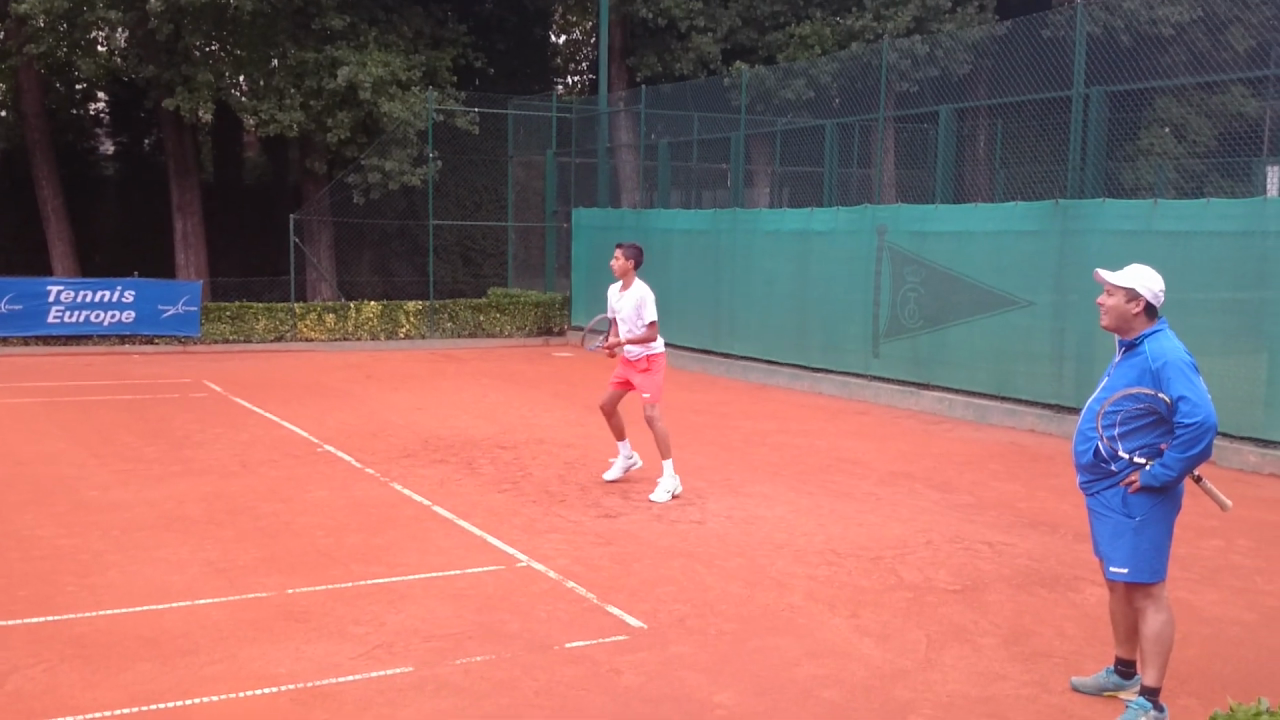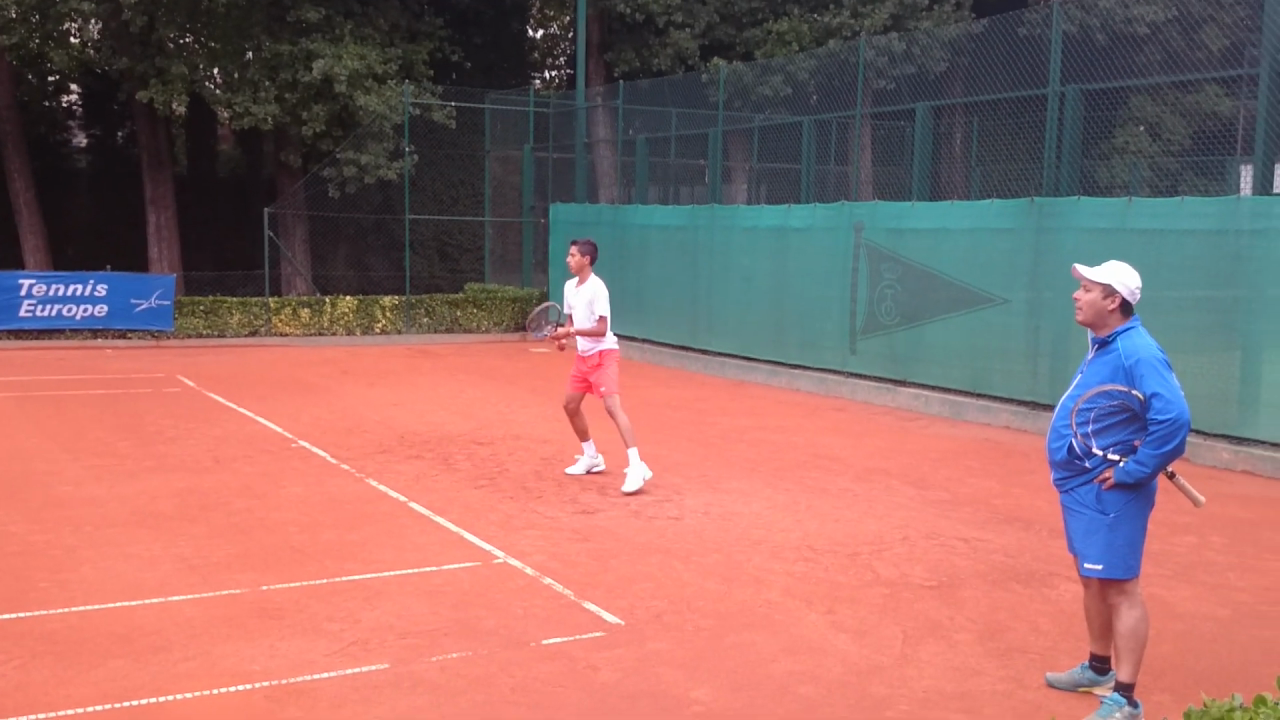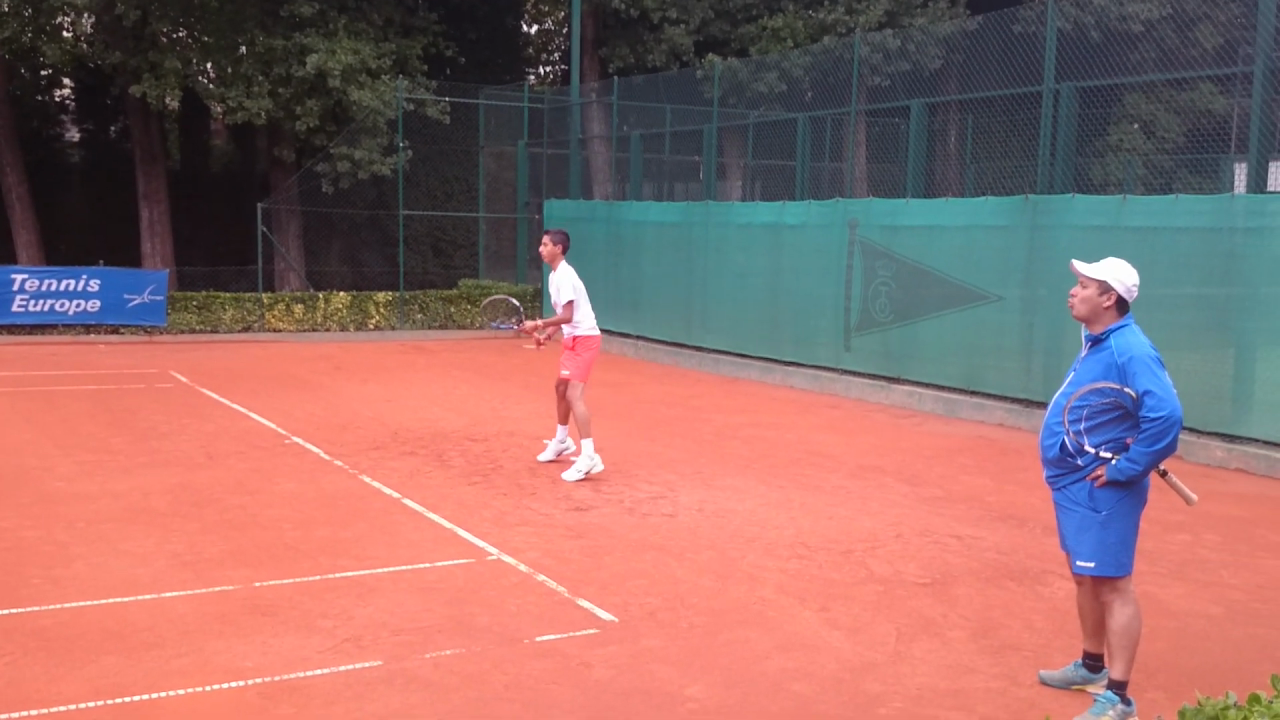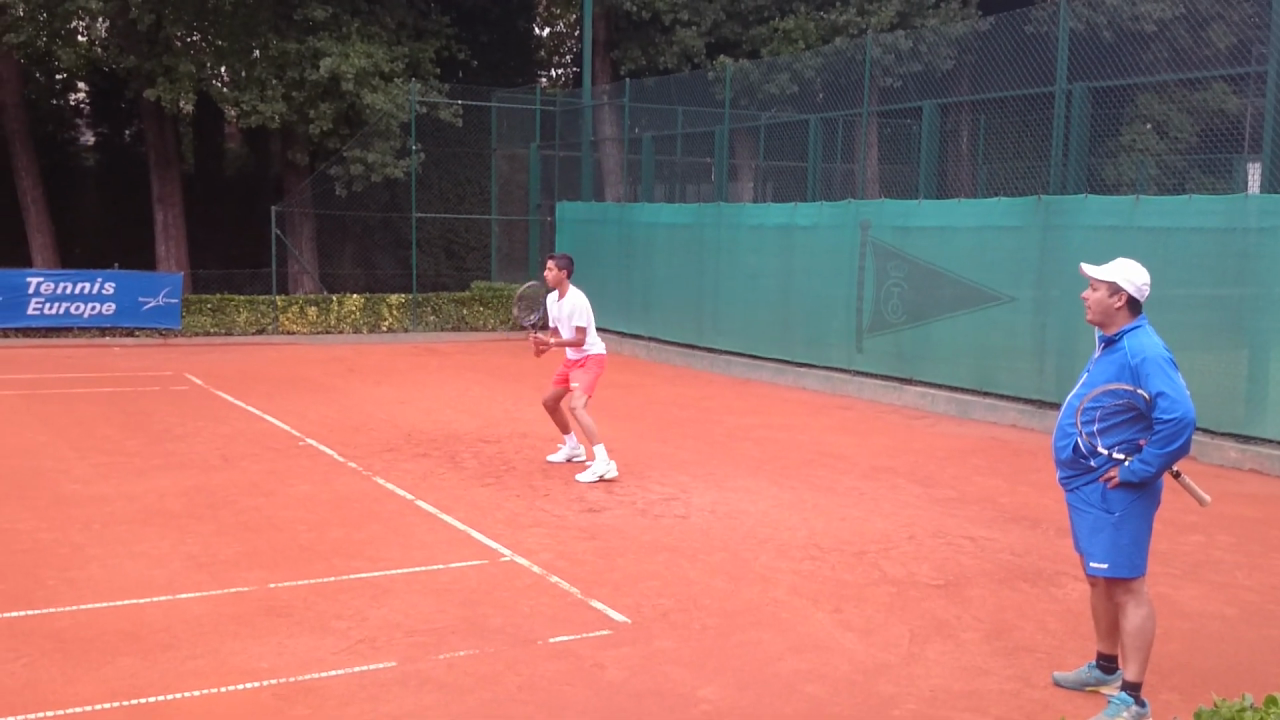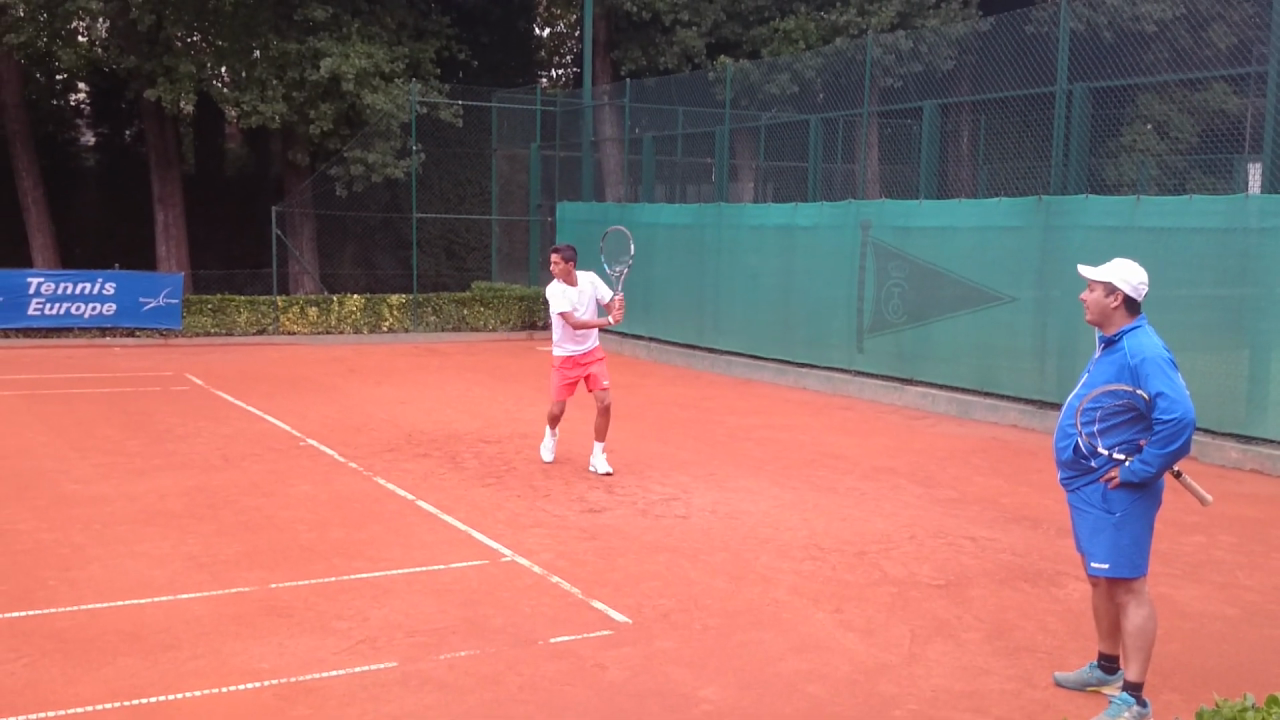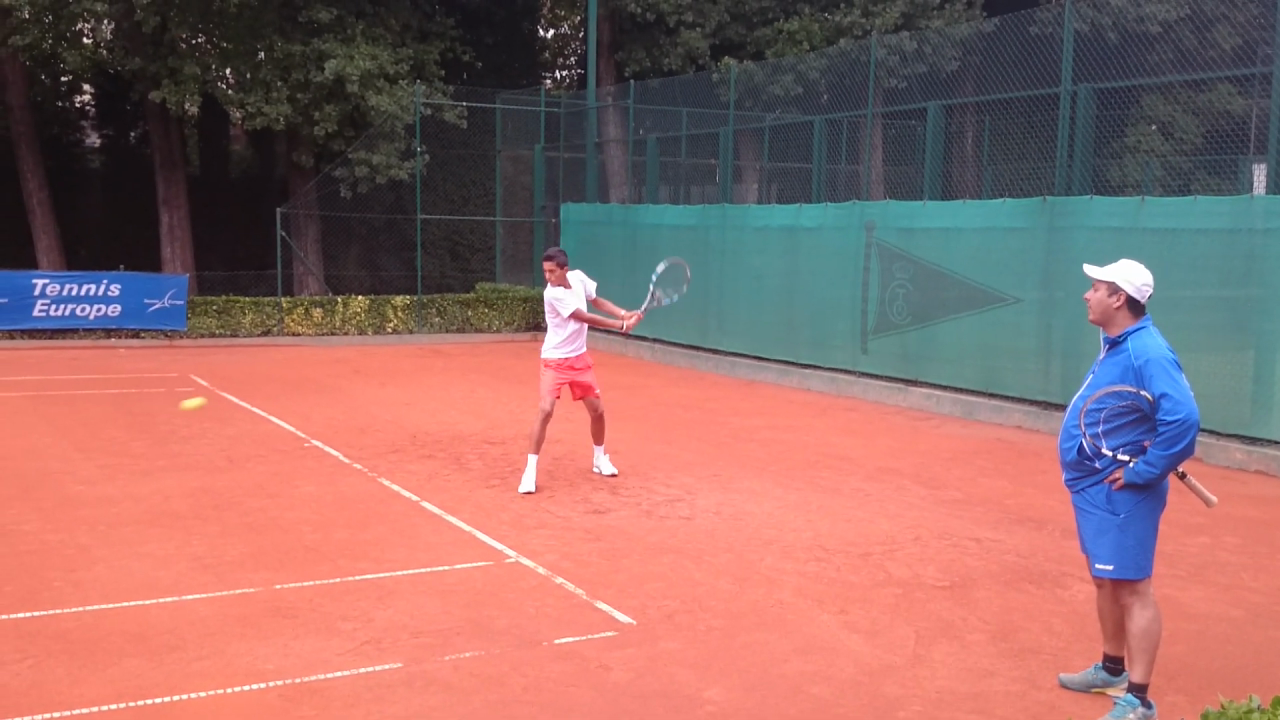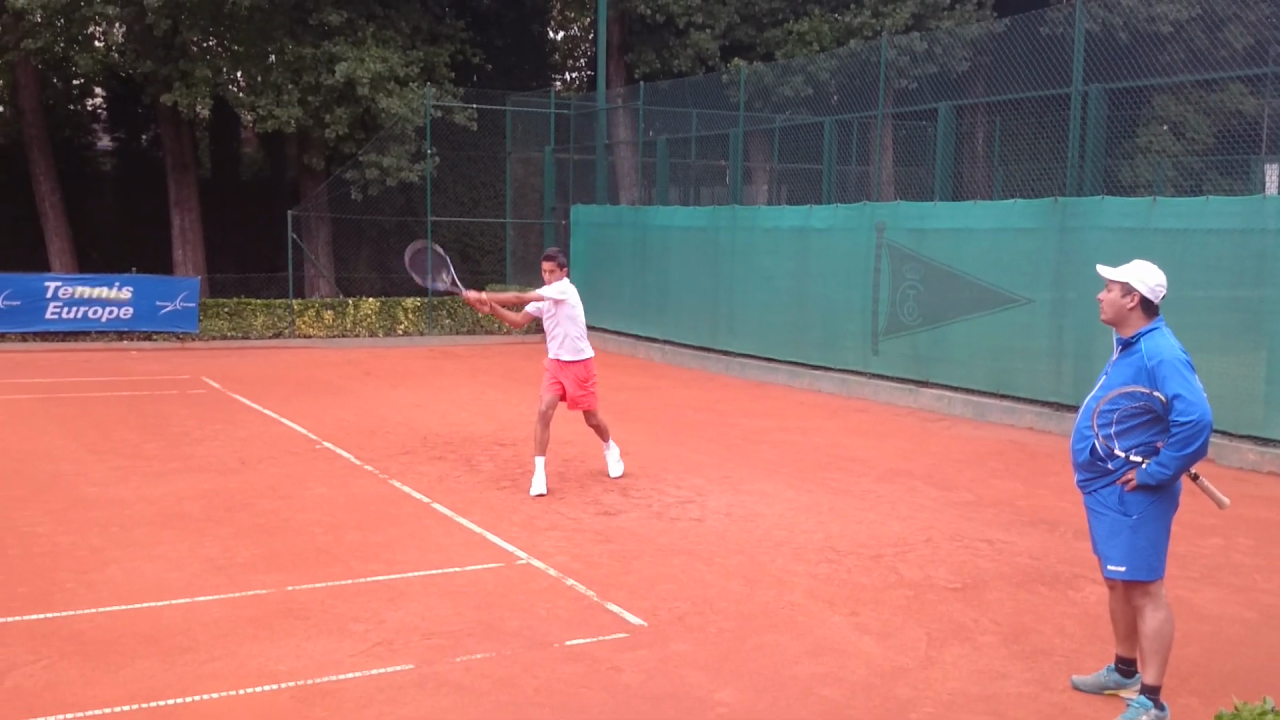
dt=0.3s
person 1, frame 1
left shoulder: (1164, 355)
right shoulder: (1129, 350)
left elbow: (1200, 422)
left wrist: (1158, 475)
left hip: (1134, 497)
right hip: (1108, 490)
left knee: (1145, 593)
right knee: (1119, 586)
right ankle: (1124, 673)
person 1, frame 2
left shoulder: (1136, 352)
right shoulder: (1102, 347)
left elbow: (1173, 418)
left wrist: (1132, 472)
left hip: (1107, 494)
right hip: (1081, 487)
left knee: (1118, 589)
right knee: (1092, 582)
right ankle: (1098, 669)
person 1, frame 3
left shoulder: (1130, 350)
right shoulder: (1095, 344)
left elbow: (1165, 416)
left wrist: (1124, 469)
left hip: (1100, 491)
right hip: (1074, 485)
left knee: (1111, 587)
right knee: (1086, 579)
right ankle: (1092, 667)
person 1, frame 4
left shoulder: (1143, 351)
right shoulder: (1109, 345)
left elbow: (1178, 417)
left wrist: (1137, 470)
left hip: (1114, 492)
right hip: (1087, 485)
left knee: (1126, 588)
right knee: (1099, 580)
right ankle: (1106, 668)
person 1, frame 5
left shoulder: (1143, 351)
right shoulder: (1110, 345)
left elbow: (1178, 418)
left wrist: (1137, 471)
left hip: (1114, 492)
right hip: (1089, 486)
left knee: (1126, 588)
right knee: (1101, 580)
right ankle: (1107, 668)
person 1, frame 6
left shoulder: (1147, 352)
right shoulder: (1114, 346)
left elbow: (1182, 419)
left wrist: (1142, 472)
left hip: (1119, 494)
right hip: (1094, 488)
left knee: (1131, 589)
right knee: (1105, 582)
right ankle: (1112, 670)
person 1, frame 7
left shoulder: (1160, 354)
right shoulder: (1127, 347)
left elbow: (1195, 420)
left wrist: (1155, 473)
left hip: (1131, 495)
right hip: (1106, 489)
left knee: (1143, 591)
right knee: (1118, 584)
right ankle: (1125, 671)
person 2, frame 1
left shoulder: (643, 293)
right shoulder: (613, 291)
left elbow: (652, 334)
left wrist: (621, 341)
right wrist: (610, 342)
left hip: (650, 358)
right hip: (628, 358)
left knee: (652, 416)
right knee: (606, 405)
left ankle: (670, 478)
right ankle: (627, 457)
person 2, frame 2
left shoulder: (597, 288)
right shoulder: (569, 286)
left elbow: (601, 329)
left wrist: (570, 333)
right wrist: (563, 335)
left hip: (603, 353)
right hip: (584, 354)
left knee: (613, 407)
right knee: (570, 405)
left ankle: (637, 466)
right ankle: (591, 457)
person 2, frame 3
left shoulder: (564, 275)
right shoulder: (554, 276)
left elbow: (568, 316)
left wrist: (538, 325)
right wrist: (547, 333)
left hip: (584, 338)
right hip: (574, 338)
left knee: (573, 395)
right knee: (561, 388)
left ankle: (589, 457)
right ankle: (562, 440)
person 2, frame 4
left shoulder: (577, 299)
right shoulder: (551, 299)
left elbow: (580, 339)
right elbow: (554, 333)
left wrist: (550, 341)
right wrist: (542, 344)
left hip: (591, 358)
right hip: (571, 359)
left knee: (576, 407)
right knee: (549, 401)
left ankle: (604, 462)
right ankle: (572, 446)
person 2, frame 5
left shoulder: (590, 279)
right shoulder: (553, 290)
left elbow: (612, 304)
right elbow: (573, 323)
left wrist: (617, 307)
right wrist: (608, 321)
left hip: (592, 352)
right hip: (565, 357)
left knee: (604, 403)
right knee: (557, 410)
left ankle: (597, 456)
right ankle: (550, 435)
person 2, frame 6
left shoulder: (579, 277)
right shoulder: (552, 294)
left elbow: (597, 301)
right elbow: (586, 318)
left wrist: (624, 314)
right wrist: (621, 325)
left hip: (580, 358)
right hip: (554, 360)
left knee: (597, 410)
right knee: (545, 411)
left ankle: (599, 459)
right ankle: (530, 470)
person 2, frame 7
left shoulder: (566, 289)
right shoulder: (541, 296)
left elbow: (525, 297)
right elbow: (519, 321)
left wrist: (487, 297)
right wrist: (491, 307)
left hip: (580, 362)
right hip: (556, 362)
left knee: (592, 418)
right knee: (544, 413)
left ankle: (611, 450)
right ankle: (540, 474)
